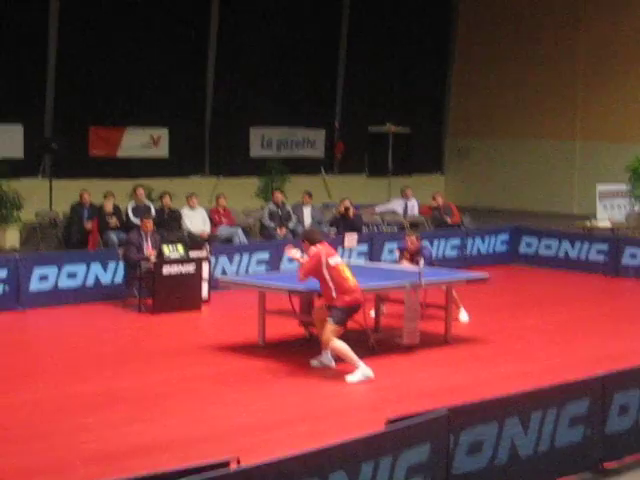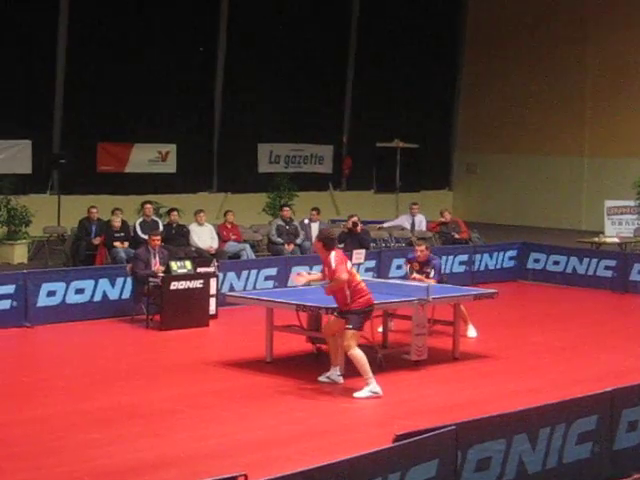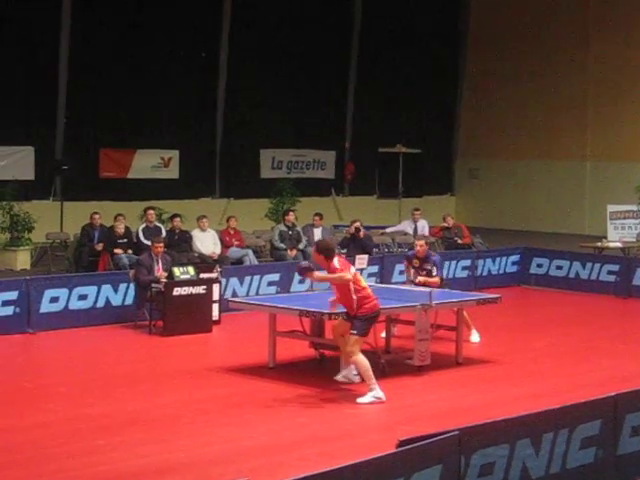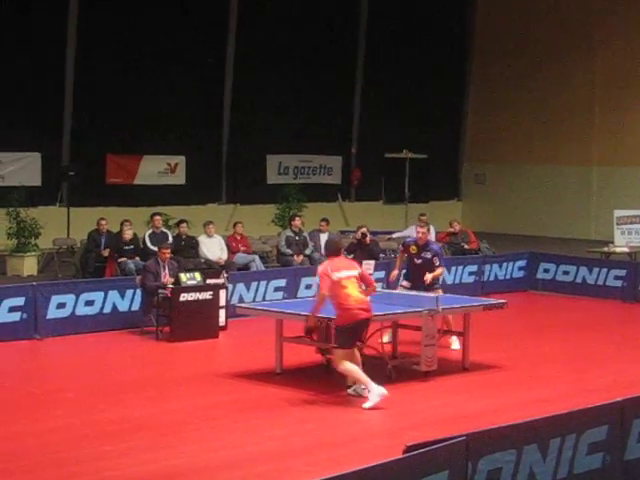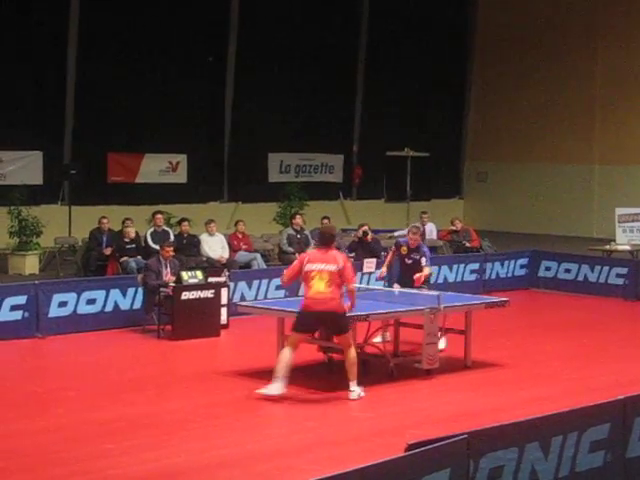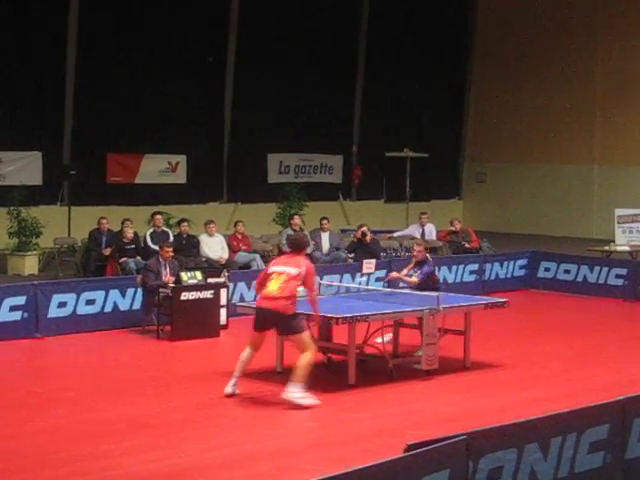
dt=0.3s
person 1, frame 1
left shoulder: (315, 251)
right shoulder: (326, 249)
left elbow: (302, 276)
left wrist: (301, 260)
right wrist: (299, 257)
left hip: (346, 300)
right hip: (350, 296)
left knee: (328, 339)
right knee: (318, 314)
left ankle: (363, 370)
right ankle: (327, 357)
person 1, frame 2
left shoulder: (334, 257)
right shoulder: (328, 257)
left elbow: (343, 278)
right elbow: (326, 276)
left wrist: (330, 288)
right wrist: (309, 277)
left hip: (360, 304)
right hip: (351, 304)
left knee: (349, 345)
right knee: (329, 330)
left ankle: (372, 386)
right ankle: (335, 372)
person 1, frame 3
left shoulder: (336, 263)
right shoulder: (334, 263)
left elbow: (347, 277)
left wrist: (323, 277)
right wrist: (340, 297)
left hip: (366, 309)
right hip: (360, 307)
left knee: (351, 350)
right knee: (338, 330)
left ankle: (375, 392)
right ankle: (350, 371)
person 1, frame 4
left shoulder: (324, 268)
right shoulder: (353, 264)
left elbow: (323, 294)
right elbow: (372, 286)
left wrist: (312, 316)
left hip: (349, 318)
right hip: (365, 313)
left knee: (340, 363)
right knee: (349, 348)
left ankle: (374, 390)
right ankle: (360, 385)
person 1, frame 5
left shoulder: (305, 257)
right shoulder: (342, 258)
left elbow: (285, 280)
right elbow: (351, 287)
left wrist: (301, 277)
right wrist: (352, 302)
left hip: (309, 309)
right hip: (333, 311)
left knee: (290, 346)
right knee: (348, 347)
left ankle: (278, 385)
right ankle: (354, 388)
person 1, frame 6
left shoulder: (275, 262)
right shoulder: (307, 265)
left elbow: (258, 286)
right elbow: (312, 294)
right wrist: (316, 313)
left hip: (262, 307)
right hip: (283, 311)
left knee: (253, 346)
right knee: (309, 350)
left ankle: (232, 384)
right ankle: (295, 390)
